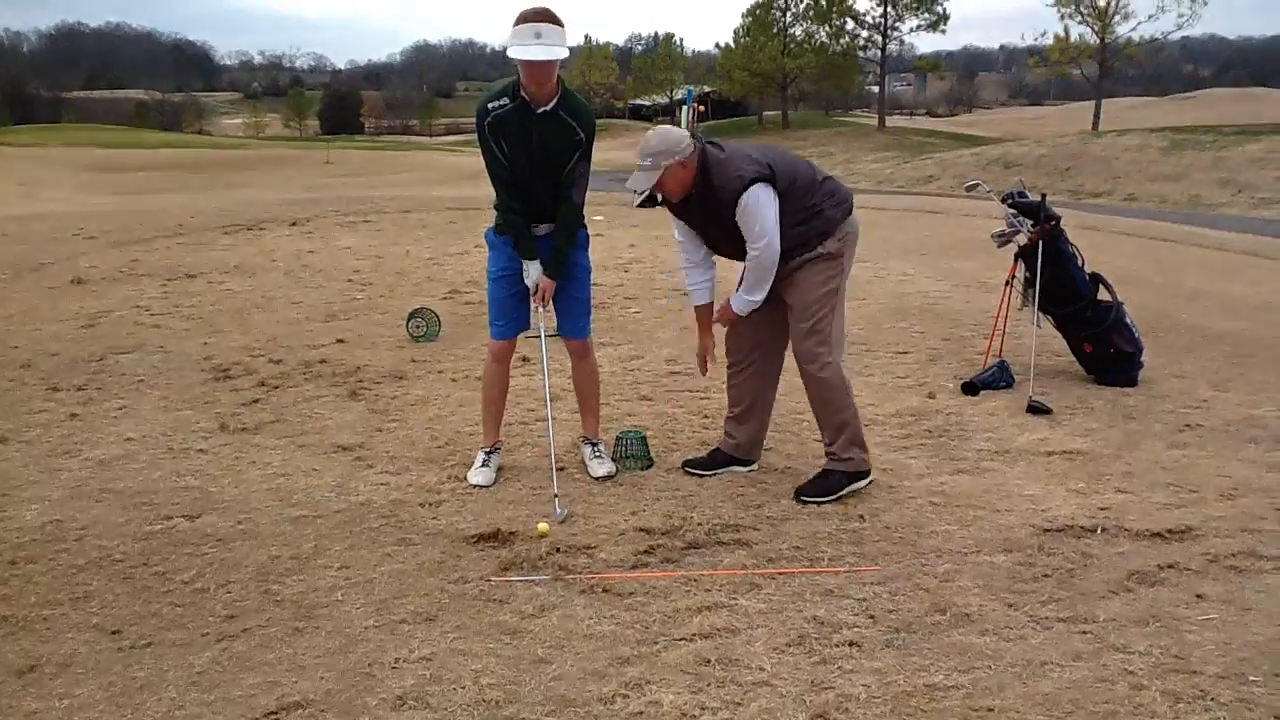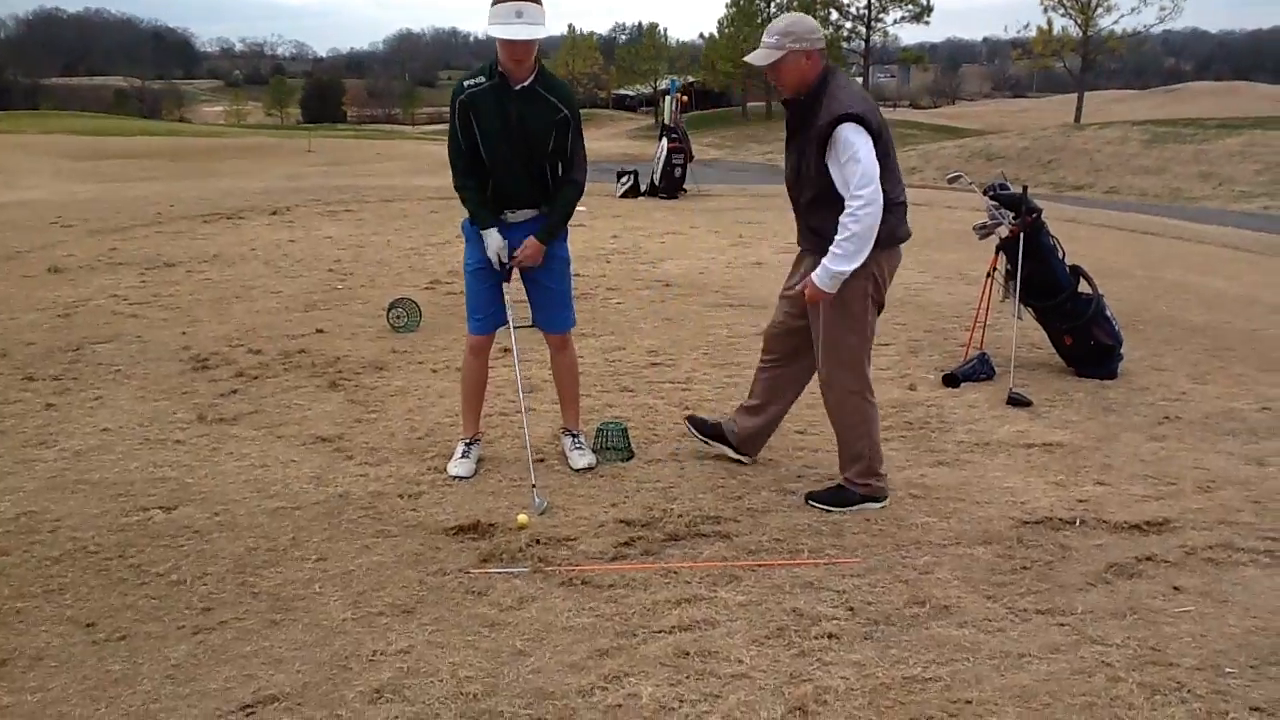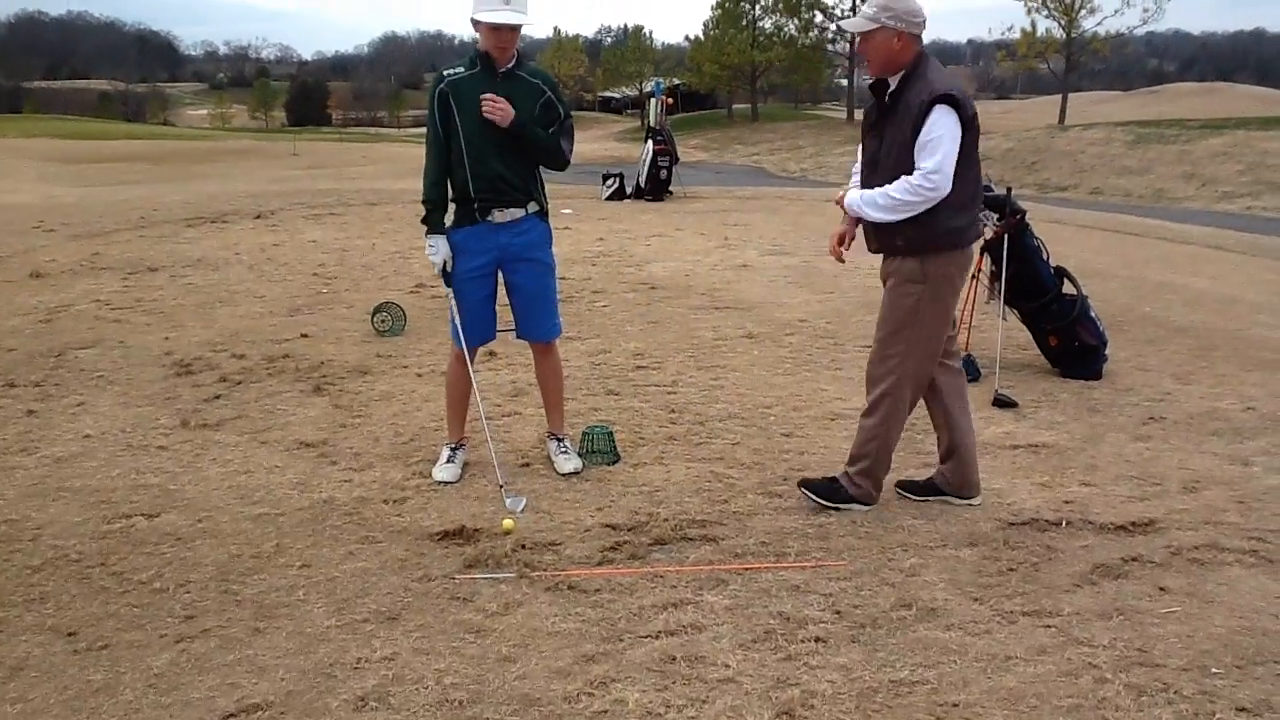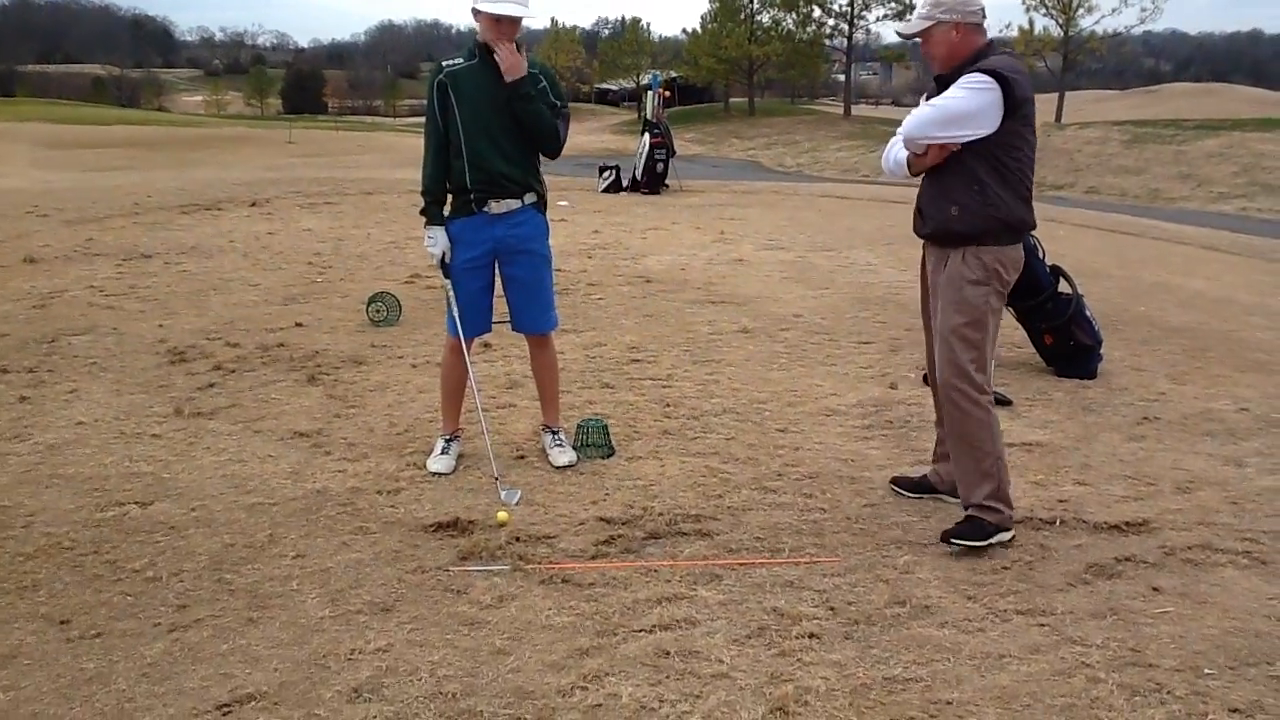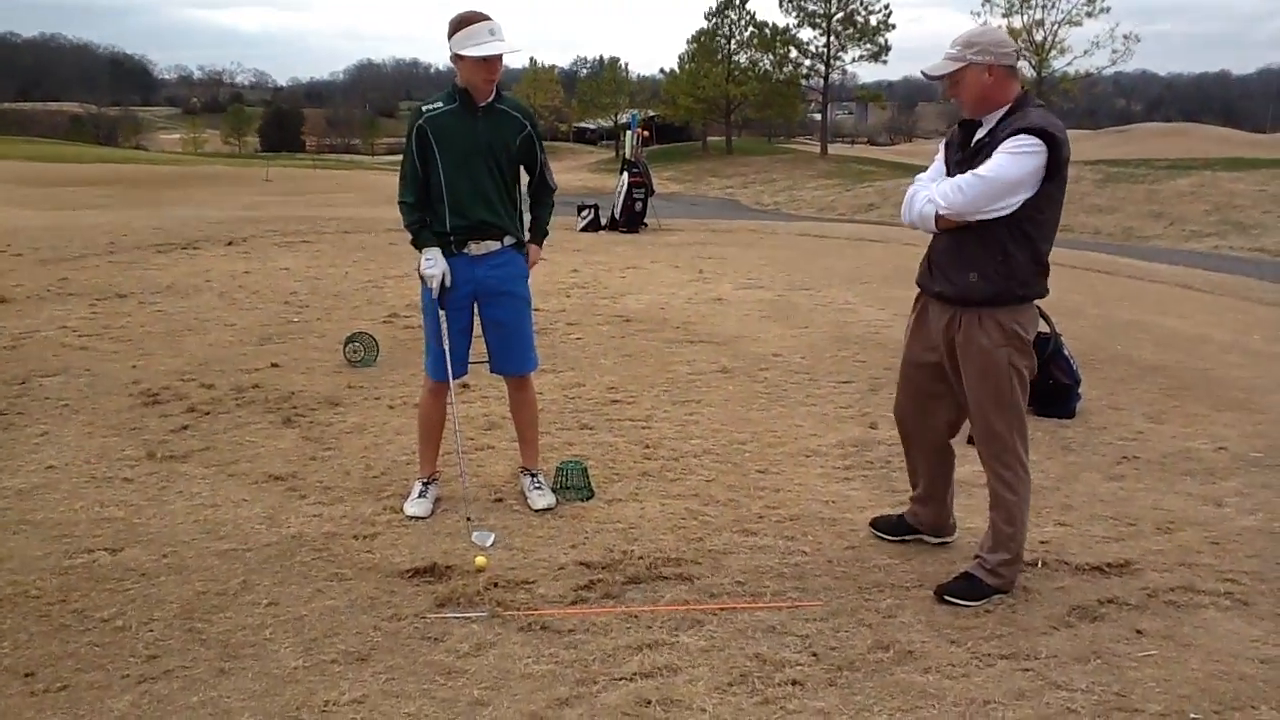
dt=0.5s
person 1, frame 1
left shoulder: (741, 181)
right shoulder: (681, 195)
left elbow: (765, 250)
right elbow: (696, 258)
left wrist: (740, 303)
right wrist: (705, 330)
left hip: (821, 241)
right hip: (772, 249)
left knee: (813, 352)
right knee: (746, 342)
left ankle: (848, 462)
right ankle: (739, 447)
person 1, frame 2
left shoulder: (843, 117)
right shoulder: (805, 101)
left elbow: (867, 202)
left wrist: (830, 276)
left hip: (858, 254)
right hip: (821, 247)
left knee: (841, 369)
right knee: (784, 338)
left ankle: (865, 483)
right ankle: (743, 433)
person 1, frame 3
left shoulder: (937, 100)
right shoulder: (888, 93)
left elbow: (930, 184)
right elbow: (874, 166)
left wrist: (857, 203)
right wrist: (848, 219)
left hip: (930, 257)
right hip: (909, 253)
left knee: (892, 371)
right knee: (934, 364)
left ankle: (858, 484)
right ankle: (958, 478)
person 1, frame 4
left shoulder: (992, 82)
right shoulder: (950, 86)
left elbow: (913, 130)
right elbow: (894, 154)
left wrist: (919, 144)
right wrist: (917, 157)
left hip: (981, 253)
right hip: (943, 245)
left knee: (961, 375)
right knee: (946, 368)
left ankle: (990, 509)
right ankle: (949, 474)
person 1, frame 5
left shoulder: (1035, 138)
right shoulder: (964, 134)
left elbow: (962, 198)
right elbow: (914, 205)
left wrist: (941, 196)
right wrist: (949, 210)
left hip: (995, 314)
right hip: (937, 301)
left knee: (999, 442)
right knee: (915, 413)
left ankle: (998, 565)
right ankle: (929, 514)
person 2, frame 1
left shoulder: (579, 117)
right shoulder: (492, 111)
left elbow: (572, 198)
right elbow: (506, 191)
left wrist: (553, 269)
right wrist: (528, 259)
left hip: (565, 238)
right hip: (511, 239)
left knee: (579, 343)
right knee: (500, 346)
left ankle: (591, 440)
right ankle: (489, 447)
person 2, frame 2
left shoulder: (559, 97)
right shoulder: (469, 93)
left elbow: (573, 175)
right elbow: (463, 170)
left wrist: (544, 238)
right wrist: (486, 228)
left hip: (544, 227)
right hip: (487, 229)
left knee: (559, 335)
right knee: (479, 339)
left ankle: (572, 432)
right ankle: (469, 439)
person 2, frame 3
left shoulder: (539, 84)
right shoulder: (450, 84)
left elbow: (560, 156)
right elbow: (437, 161)
left wrist: (516, 123)
right wrist: (434, 229)
left hip: (528, 228)
right hip: (470, 230)
left knee: (544, 340)
right knee: (464, 345)
left ankle: (557, 436)
right ankle: (454, 444)
person 2, frame 4
left shoulder: (538, 75)
right shoulder: (449, 76)
left elbow: (554, 144)
right elbow: (436, 153)
left wrist: (520, 84)
right wrist: (433, 220)
left hip: (524, 219)
right hip: (467, 221)
left knee: (539, 331)
right knee: (459, 337)
left ankle: (552, 429)
right ankle: (449, 434)
person 2, frame 5
left shoulder: (517, 118)
right shoulder: (428, 120)
left elbow: (542, 181)
right elbow: (411, 194)
left wrist: (536, 237)
right wrist: (427, 248)
left hip: (505, 261)
right hip: (448, 262)
left knee: (519, 373)
right knee: (438, 378)
left ankle: (531, 471)
right ankle: (426, 478)
